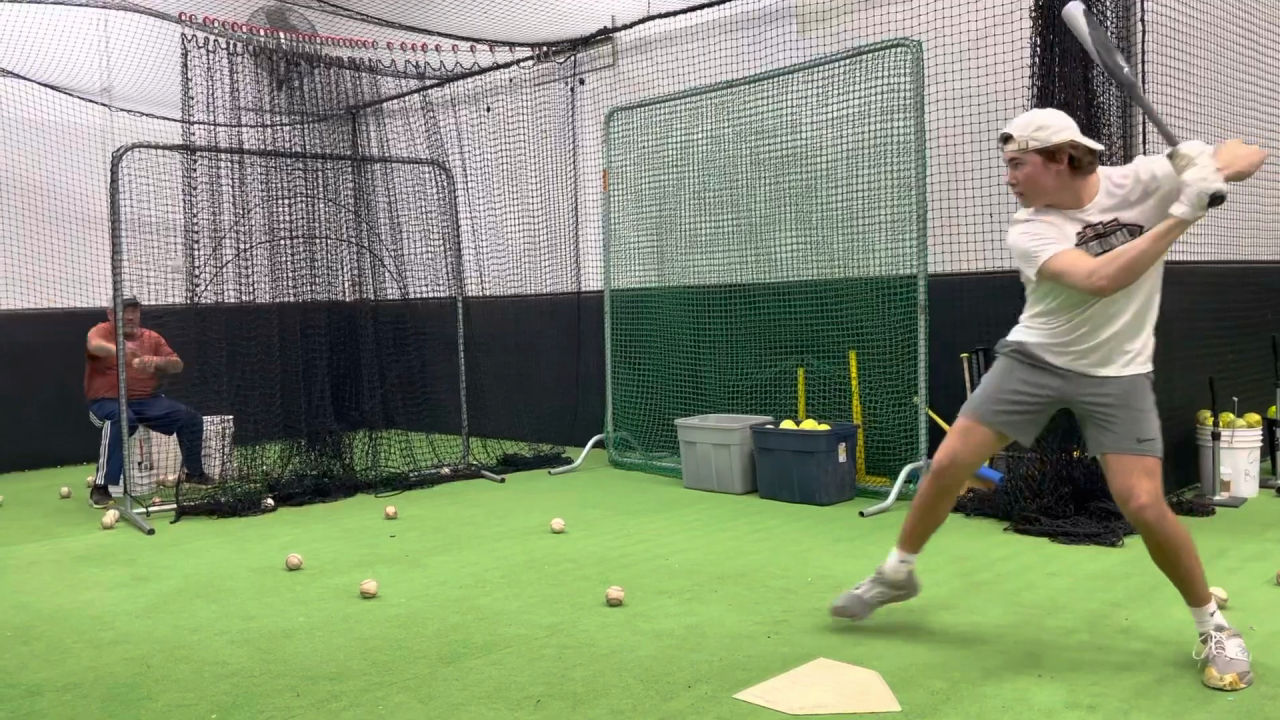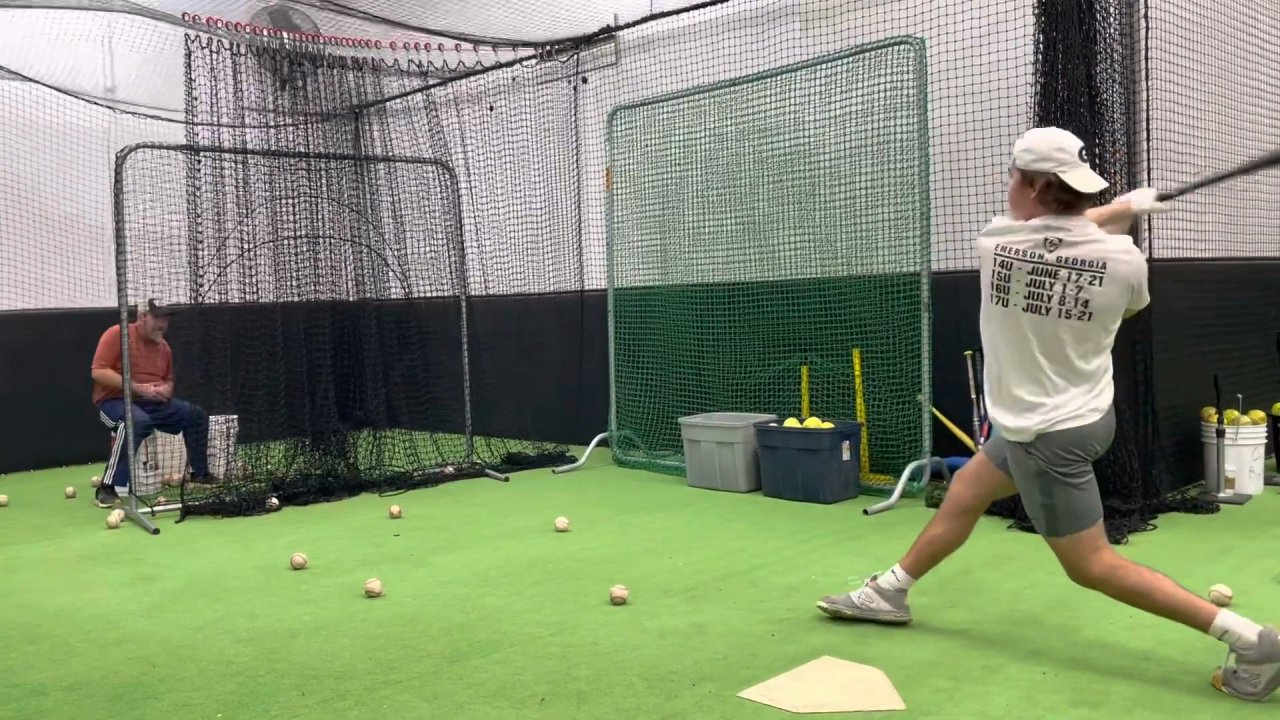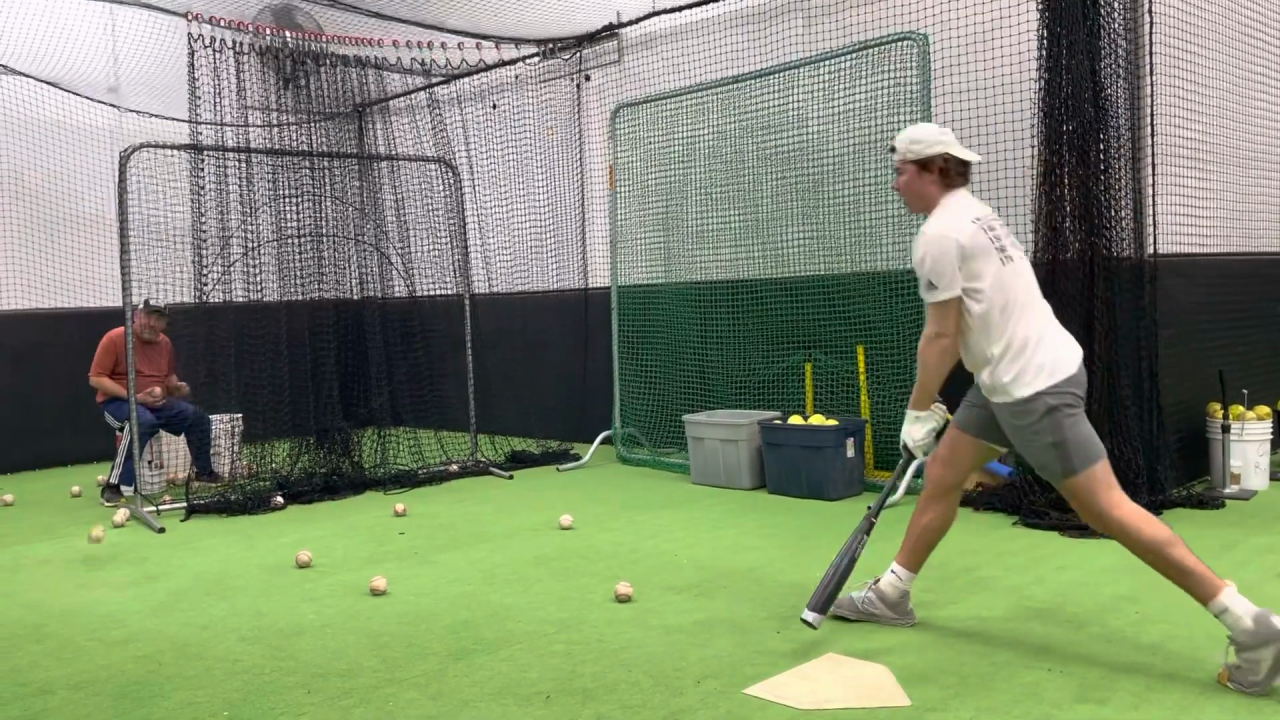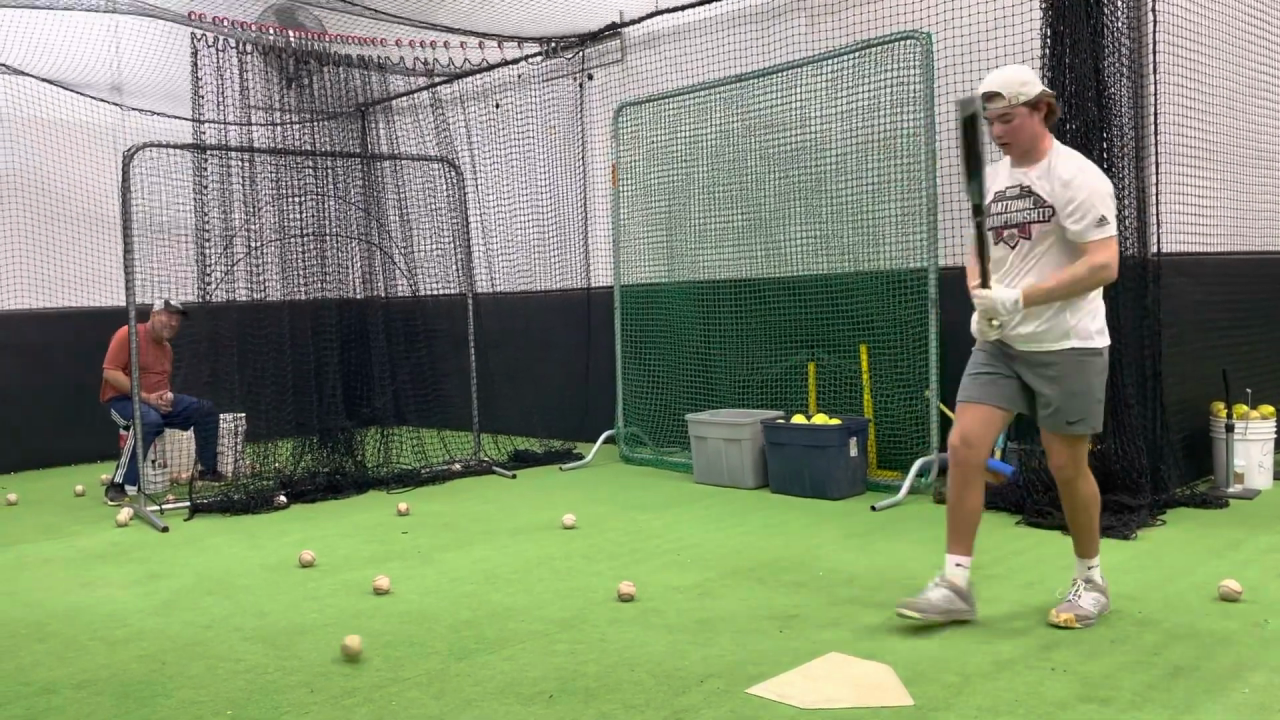
dt=1s
person 1, frame 1
left shoulder: (1143, 181)
right shoulder: (1028, 231)
left elbow: (1250, 155)
right elbow: (1099, 280)
left wrist: (1210, 171)
right wrist: (1181, 214)
left hip: (1115, 371)
right hip: (1036, 358)
left knee: (1145, 505)
right knee: (949, 463)
left ankle: (1212, 625)
right ankle: (895, 574)
person 1, frame 2
left shoulder: (994, 241)
right shoulder: (1122, 257)
left wrist: (1120, 207)
right wrist: (1127, 212)
left hip: (1048, 431)
right hip: (1078, 414)
left knee: (1091, 565)
right knee: (963, 495)
right ankle: (887, 591)
person 1, frame 3
left shoulder: (937, 233)
right shoulder: (972, 215)
left elbow: (941, 336)
left wrist: (919, 411)
right wrist: (932, 405)
left hip: (1036, 385)
right hip: (1005, 381)
left knee: (1109, 510)
right knee: (941, 474)
right ankle: (891, 593)
person 1, frame 4
left shoulder: (1078, 176)
right shoulder: (991, 178)
left elbow: (1104, 266)
left wrist: (1018, 298)
right wrist: (982, 303)
left hip: (1068, 346)
right hip: (1001, 343)
left knee: (1068, 466)
right knee: (963, 449)
left ankle: (1090, 581)
right ankle: (955, 584)
person 2, frame 1
left shoulder: (151, 338)
right shoulder: (102, 332)
left elbow: (177, 365)
right elbow: (94, 345)
left wrist: (156, 361)
right wrist: (120, 351)
left hip: (147, 401)
right hip: (107, 403)
left knee: (190, 418)
right knee: (120, 420)
left ankle: (194, 474)
right ankle: (102, 487)
person 2, frame 2
left shoulder: (163, 347)
right shoulder: (117, 334)
left elbow: (168, 382)
right elbow: (98, 372)
left wrist: (166, 389)
right wrist: (138, 387)
left hip: (152, 403)
right hip: (115, 400)
left knee: (196, 415)
right knee: (137, 421)
left ankle: (200, 473)
right ankle: (109, 487)
person 2, frame 3
left shoulder: (165, 343)
right shoulder: (115, 339)
left elbow: (169, 375)
right elbow: (96, 379)
left wrist: (176, 387)
right wrist: (135, 397)
left hip: (157, 402)
right hip: (118, 401)
left knee: (198, 418)
right knee: (143, 421)
left ankle: (203, 472)
right ankle: (114, 486)
person 2, frame 4
left shoulder: (166, 348)
right shoulder: (129, 334)
right elbow: (110, 373)
left wrist: (167, 397)
right wrist: (145, 397)
left hip: (159, 401)
right hip: (123, 399)
left knee: (206, 410)
right knee: (150, 421)
left ankle: (208, 470)
right ankle: (119, 485)
